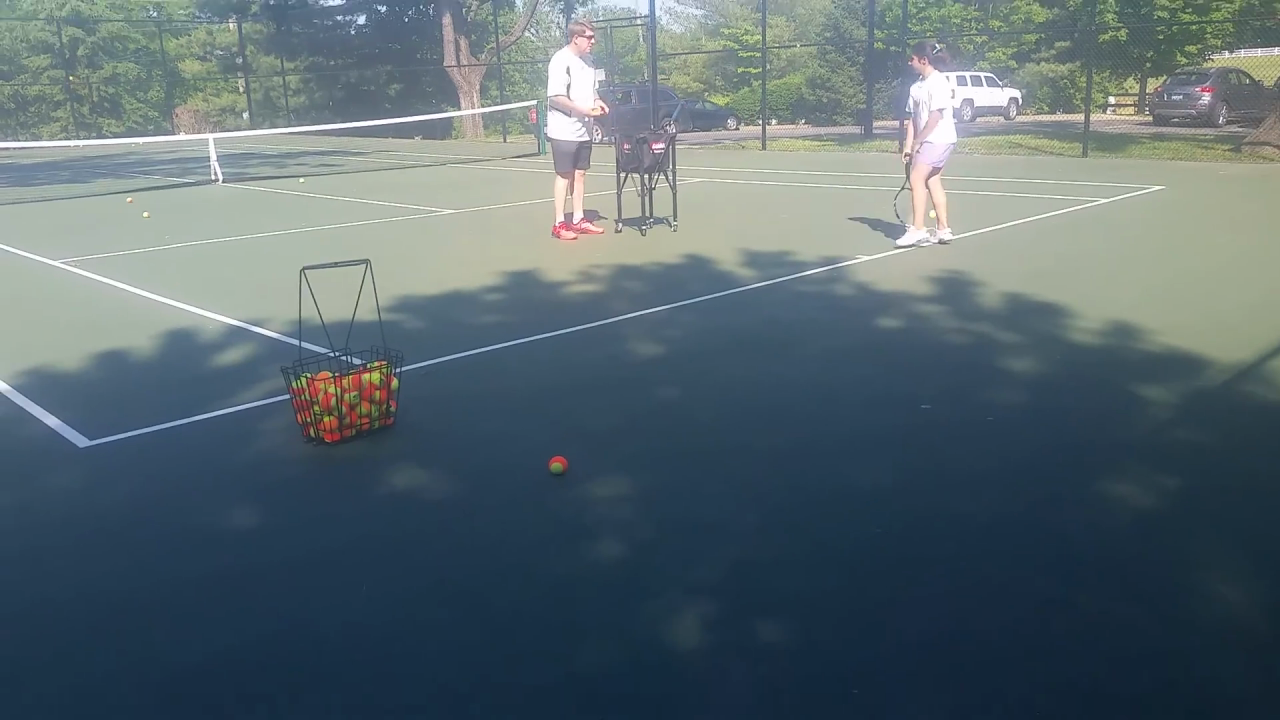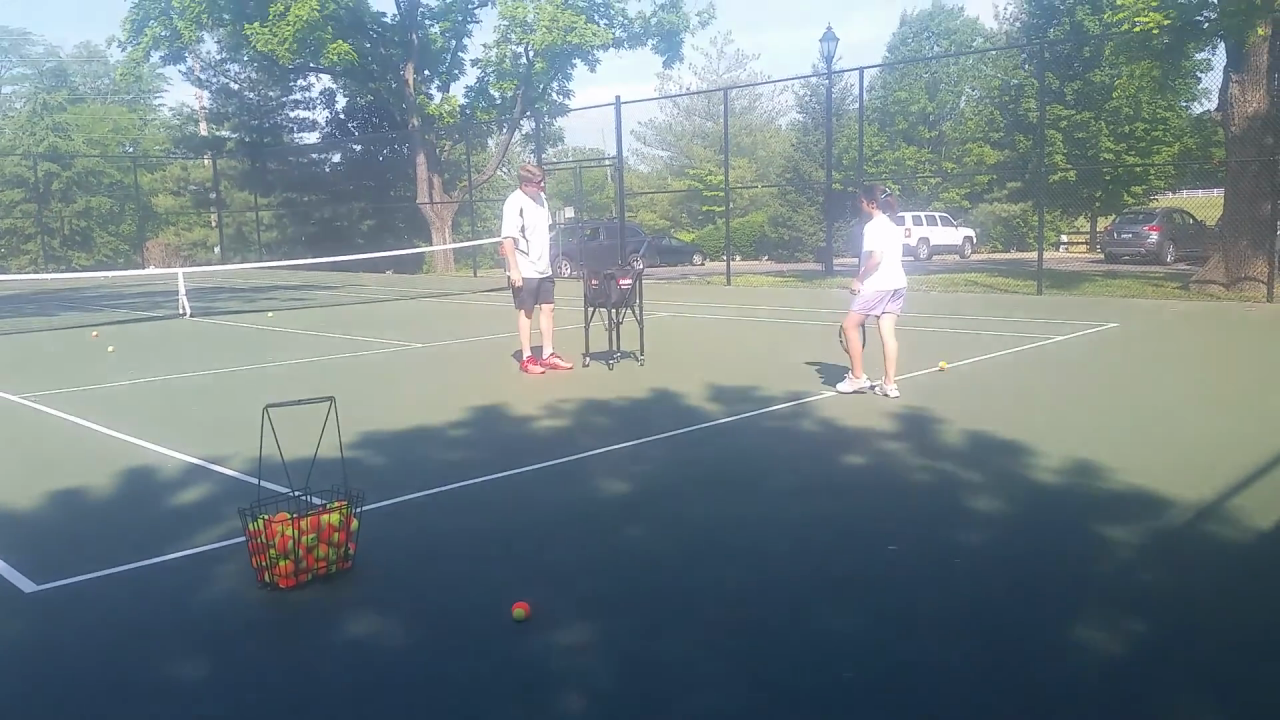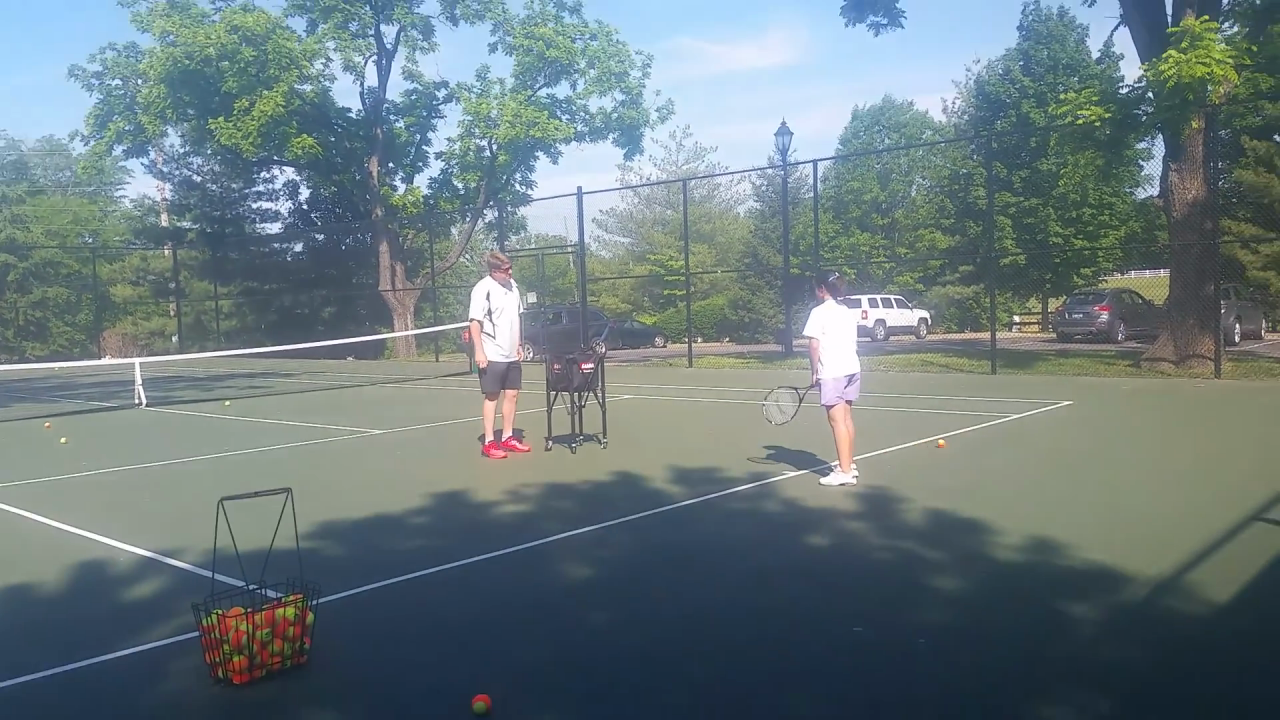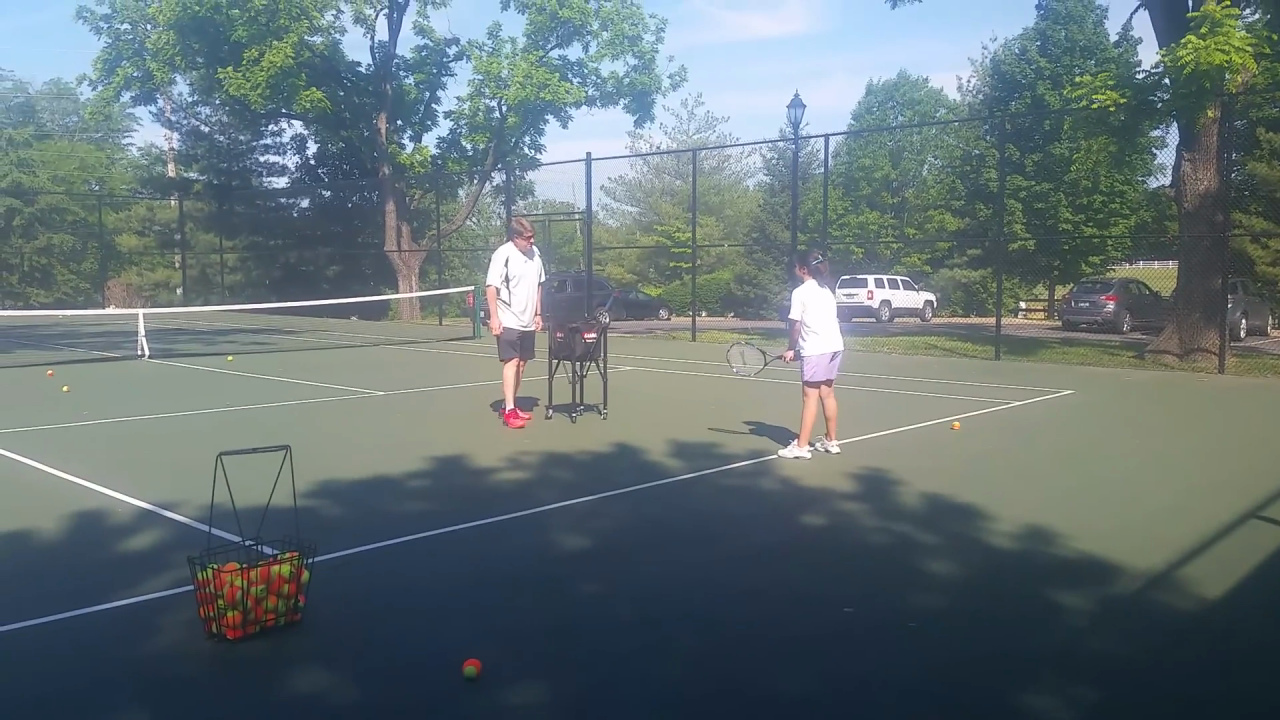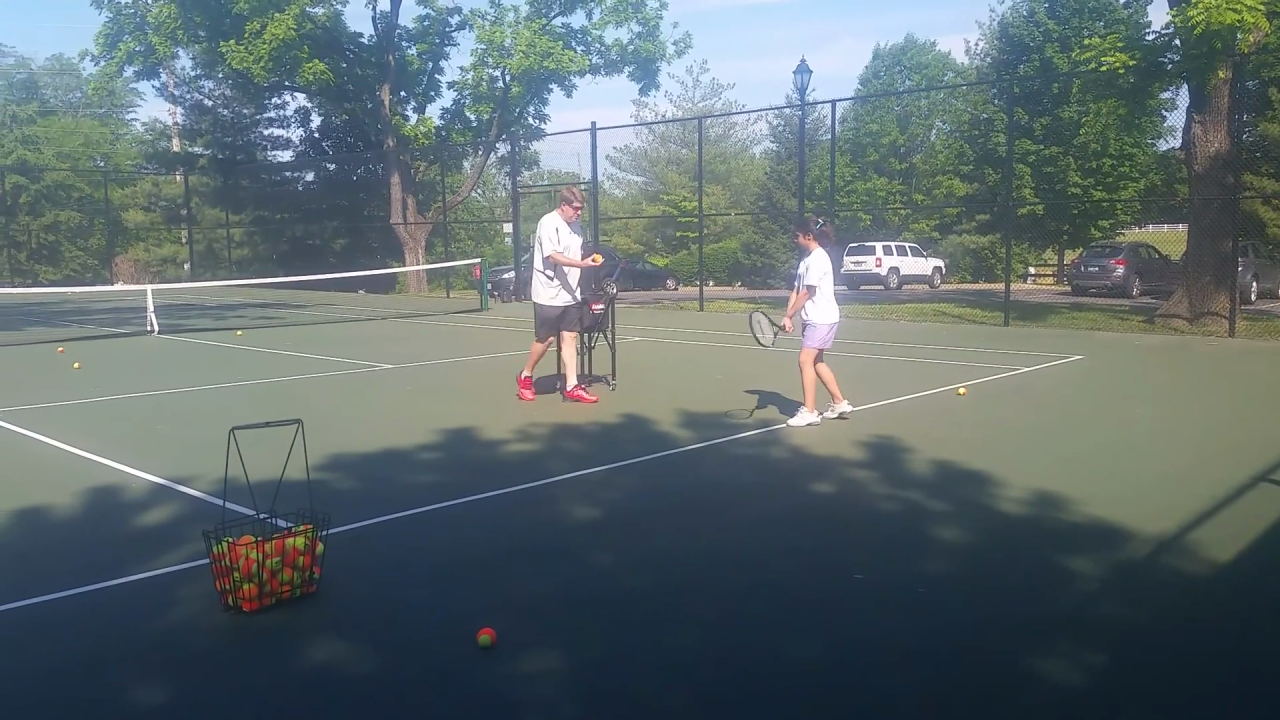
dt=1s
person 1, frame 1
left shoulder: (586, 60)
right shoulder: (561, 60)
right elbow: (556, 96)
left wrist: (597, 101)
right wrist: (583, 110)
left hip: (583, 130)
right hip: (564, 130)
left knee: (580, 173)
right knee: (564, 175)
left ankle: (578, 220)
right ankle: (559, 224)
person 1, frame 2
left shoulder: (540, 197)
right shoulder: (515, 203)
right elbow: (508, 239)
right wrist: (514, 269)
left hip: (543, 268)
right hip: (525, 270)
left knee: (548, 308)
right knee: (526, 312)
left ankle: (548, 355)
right ankle: (527, 359)
person 1, frame 3
left shoulder: (512, 285)
right shoulder: (483, 289)
right elbow: (474, 321)
left wrist: (519, 344)
right wrist: (479, 351)
left hip: (511, 354)
right hip: (492, 355)
left knee: (512, 394)
right knee: (492, 396)
left ankle: (507, 437)
right ankle: (489, 442)
person 1, frame 4
left shoulder: (534, 253)
right shoulder: (503, 254)
right elbow: (491, 287)
left wrist: (538, 313)
right wrist: (494, 317)
left hip: (527, 321)
right hip: (508, 321)
left knee: (521, 363)
right knee: (511, 362)
left ankle: (510, 405)
right ankle: (509, 411)
person 1, frame 5
left shoulder: (575, 225)
right shoulder: (548, 223)
right elbow: (553, 256)
left wrist: (576, 287)
right wrist: (583, 264)
left hip: (570, 294)
right hip: (548, 294)
left knee: (570, 337)
right knee: (546, 339)
left ankle: (572, 387)
right ankle: (525, 377)
person 2, frame 1
left shoulder: (938, 82)
right shoulder: (916, 86)
left elbow: (936, 116)
right elbow: (914, 118)
left wrist: (917, 143)
right wrist: (908, 145)
left hip: (939, 139)
right hip: (930, 140)
left knee: (917, 179)
right knee: (933, 182)
left ankle: (918, 229)
right ankle: (943, 229)
person 2, frame 2
left shoulder: (873, 226)
right shoulder: (894, 226)
left elbow: (875, 258)
left wrist: (858, 279)
left hip: (877, 285)
right hip: (897, 283)
left knee: (850, 325)
right knee: (888, 334)
left ankle: (857, 377)
right ankle: (889, 384)
person 2, frame 3
left shoulder: (819, 312)
right shoulder: (848, 311)
left elbow: (814, 346)
right elbow: (852, 343)
left wrist: (814, 371)
left hip: (832, 372)
right hip: (851, 368)
left knee: (837, 421)
right knee: (846, 418)
left ankle: (845, 471)
right ankle: (849, 465)
person 2, frame 4
left shoulder: (800, 292)
right shoulder: (826, 290)
left elbow: (796, 326)
right elbow: (828, 320)
left wrist: (791, 349)
right wrist: (797, 348)
left hip: (816, 349)
right hip: (834, 345)
left knee: (810, 397)
right knee: (827, 394)
left ankle: (802, 446)
right ankle: (831, 441)
person 2, frame 5
left shoulder: (817, 259)
right shoulder: (807, 259)
left elbow: (806, 293)
right elbow: (796, 291)
left wrist: (788, 316)
right wrist: (788, 316)
left hip: (821, 318)
right hip: (816, 318)
left knee: (805, 361)
right knee: (816, 362)
left ankle: (809, 411)
right ankle: (839, 402)
